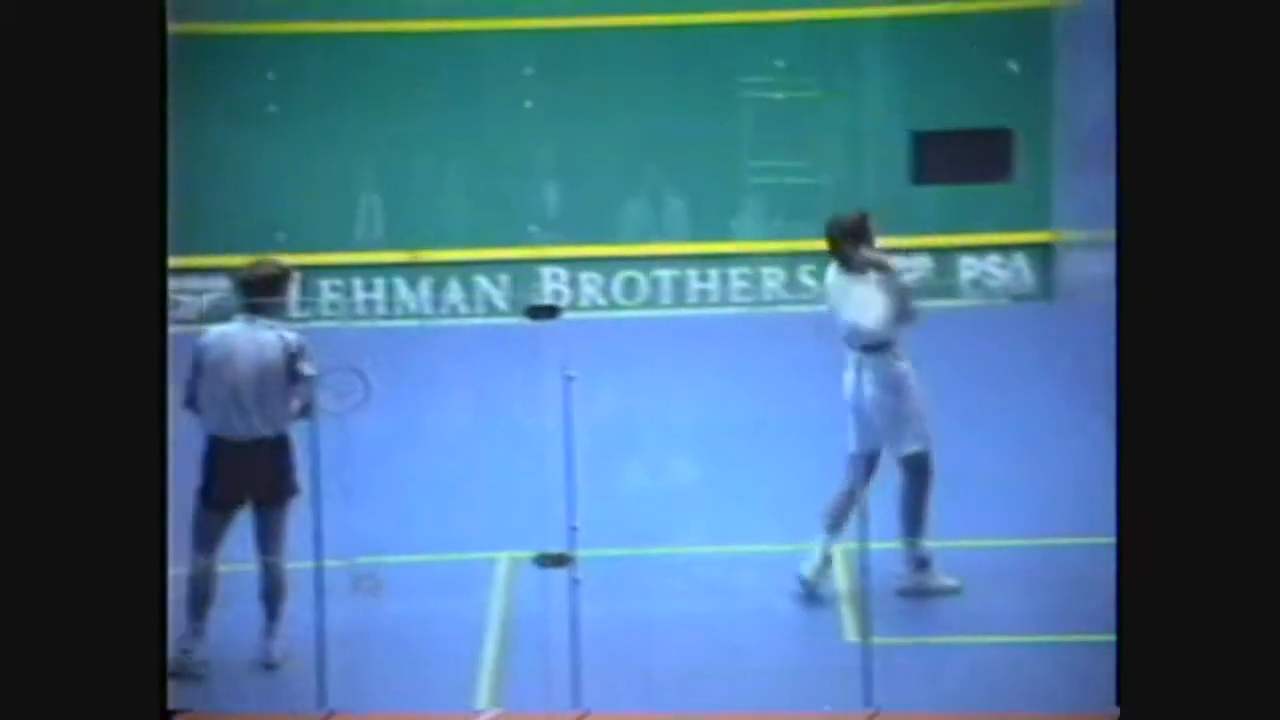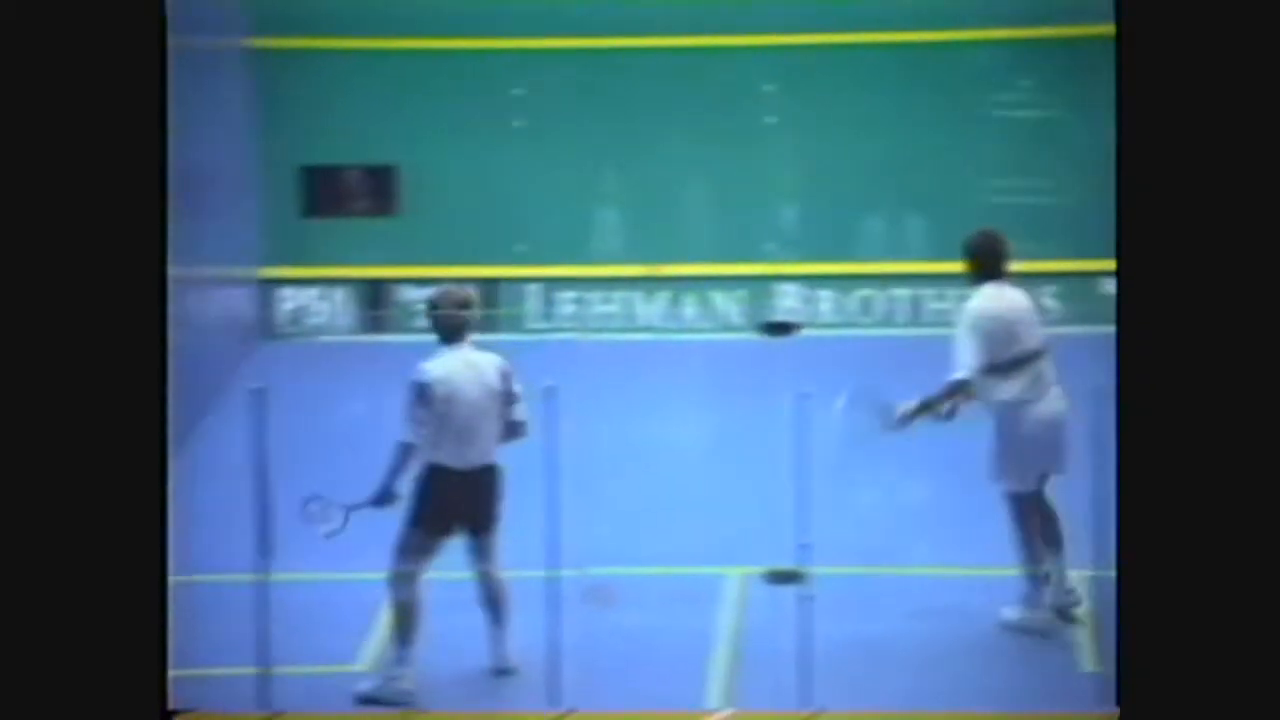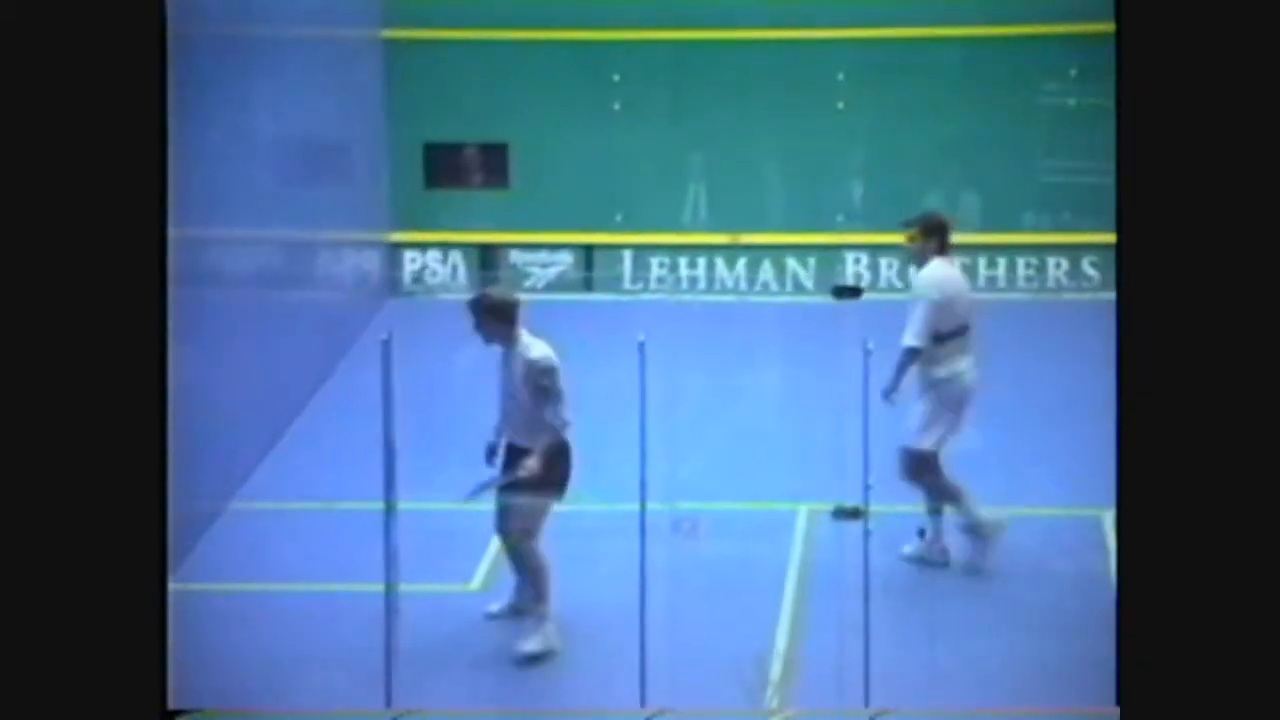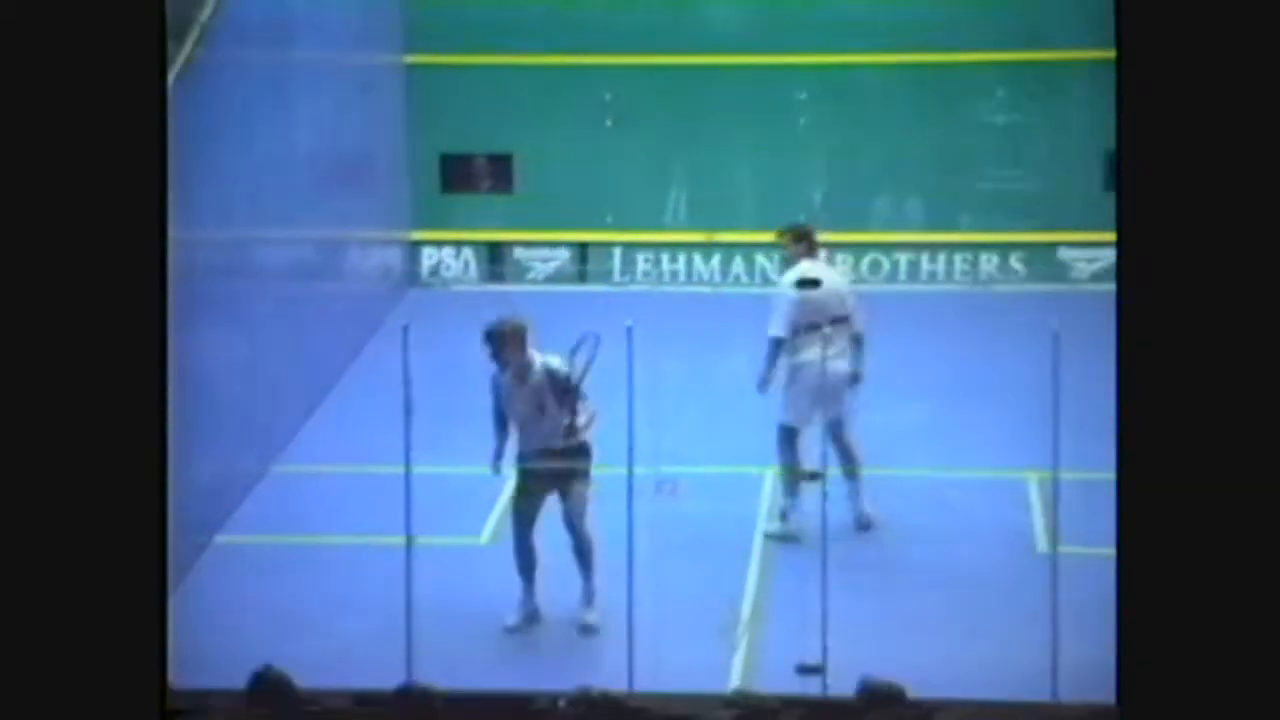
dt=0.5s
person 1, frame 1
left shoulder: (210, 340)
right shoulder: (289, 344)
left elbow: (193, 402)
right elbow: (305, 406)
left hip: (224, 455)
right hip: (270, 455)
left knee: (203, 557)
right knee: (271, 556)
left ankle: (190, 648)
right ankle: (271, 642)
person 1, frame 2
left shoulder: (428, 374)
right shoulder: (497, 367)
left elbow: (414, 439)
right elbow: (516, 426)
left wrist: (387, 483)
left hip: (443, 482)
right hip: (483, 479)
left knee: (403, 575)
right knee: (485, 566)
left ankle: (398, 675)
right ankle: (500, 649)
person 1, frame 3
left shoulder: (537, 358)
right shoulder: (506, 354)
left elbow: (558, 418)
left wrist: (538, 458)
right wrist: (498, 437)
left hip: (545, 458)
right hip: (518, 452)
left knee: (524, 537)
right knee: (506, 527)
left ankle: (543, 626)
right ankle: (524, 597)
person 1, frame 4
left shoulder: (553, 370)
right shoulder: (500, 380)
left elbow: (584, 408)
right elbow: (502, 417)
left wrist: (578, 426)
right wrist: (499, 447)
left hip: (569, 452)
right hip: (533, 457)
left knee: (575, 522)
right knee: (521, 526)
person 2, frame 1
left shoulder: (841, 273)
right shoulder: (857, 290)
right elbow: (895, 321)
right wrist: (888, 274)
left hip: (862, 386)
right hip: (889, 386)
left knee: (857, 478)
right knee: (918, 475)
left ankle: (819, 562)
right ankle: (917, 570)
person 2, frame 2
left shoulder: (977, 310)
right shoulder: (1021, 300)
left elbow: (966, 378)
left wrist: (919, 408)
right wrist: (958, 400)
left hip: (1017, 420)
right hip: (1050, 409)
left knee: (1024, 510)
right knee: (1033, 499)
left ankle: (1037, 606)
right ankle: (1059, 587)
person 2, frame 3
left shoulder: (928, 280)
right shoulder: (953, 276)
left elbow: (916, 344)
left wrist: (893, 382)
left hip: (940, 385)
right hip: (958, 380)
left knee: (915, 466)
right knee: (925, 461)
left ankle: (977, 524)
right ankle: (933, 540)
person 2, frame 4
left shoulder: (792, 281)
right shoulder: (838, 279)
left elbow: (779, 335)
right elbow: (856, 331)
left wrist: (766, 372)
right wrist: (856, 367)
left hip: (807, 371)
right hip: (838, 368)
left knee: (787, 440)
right knee: (838, 436)
